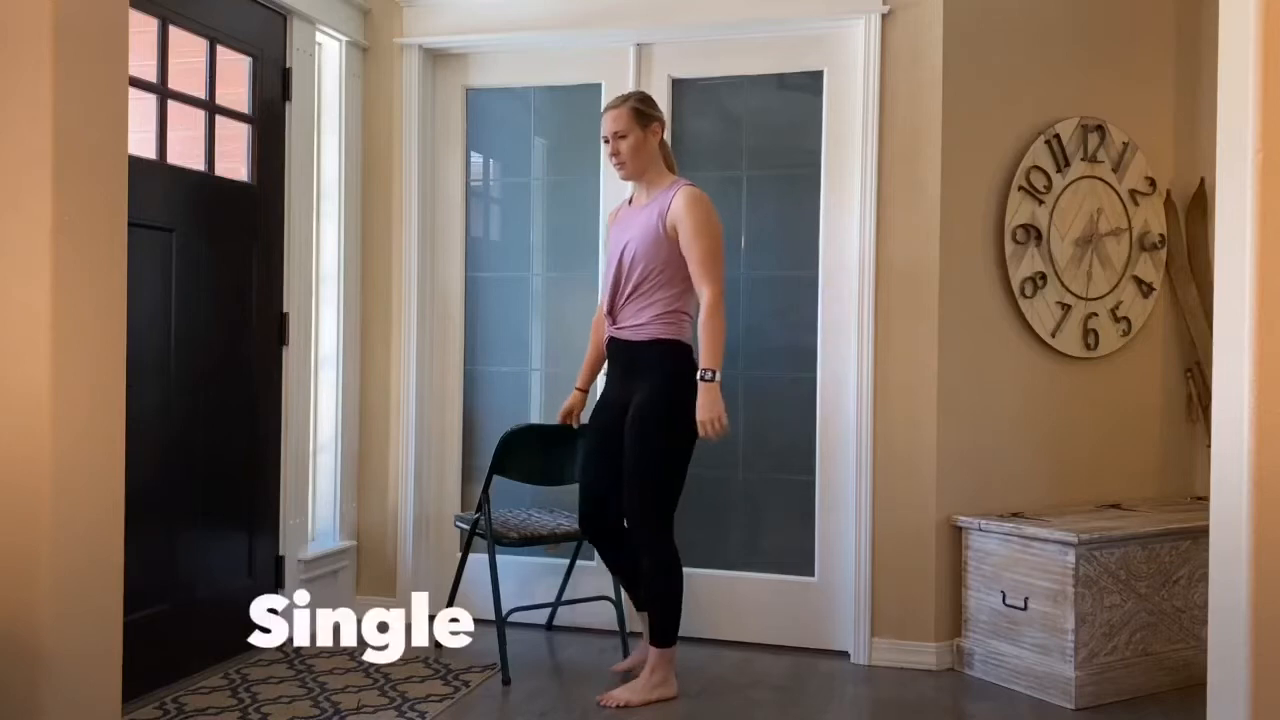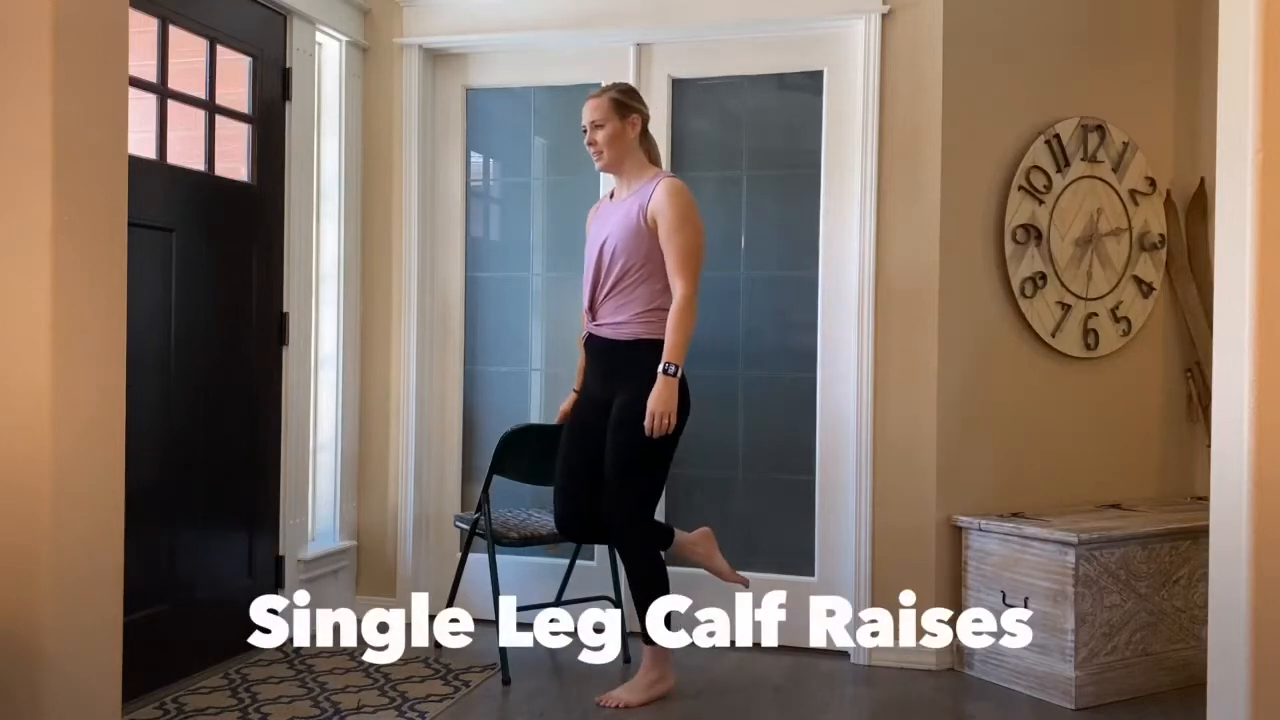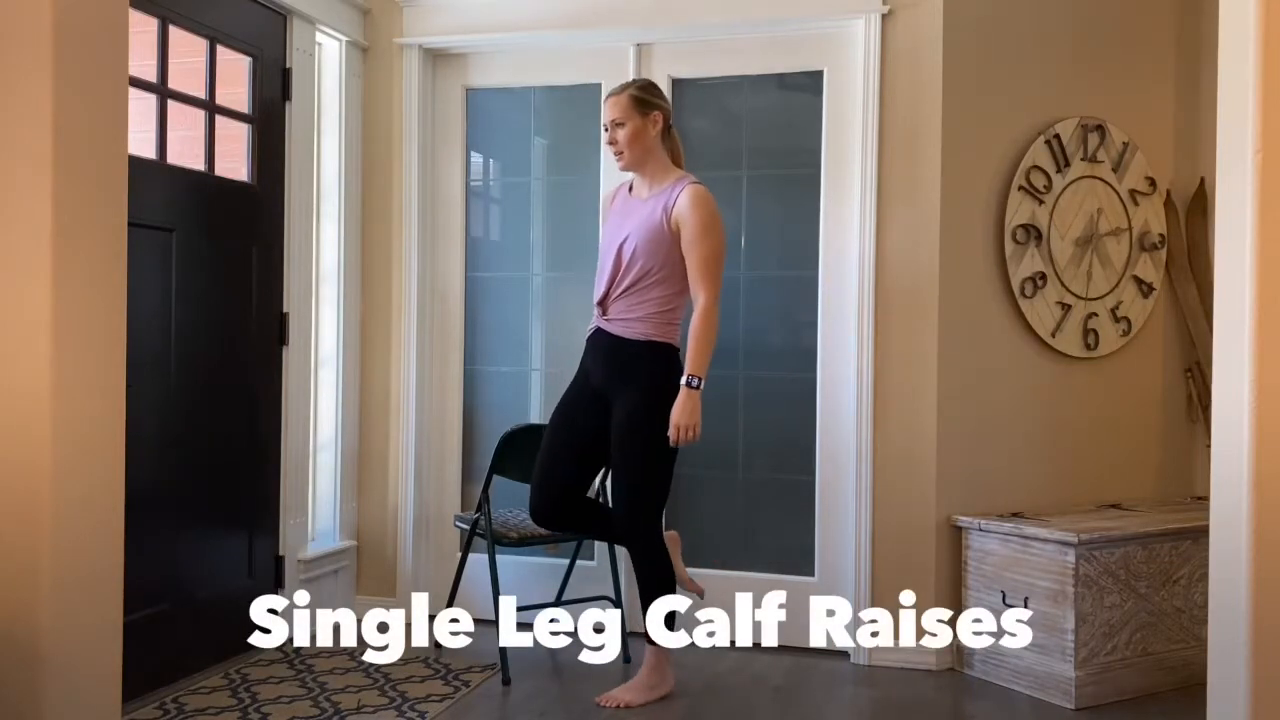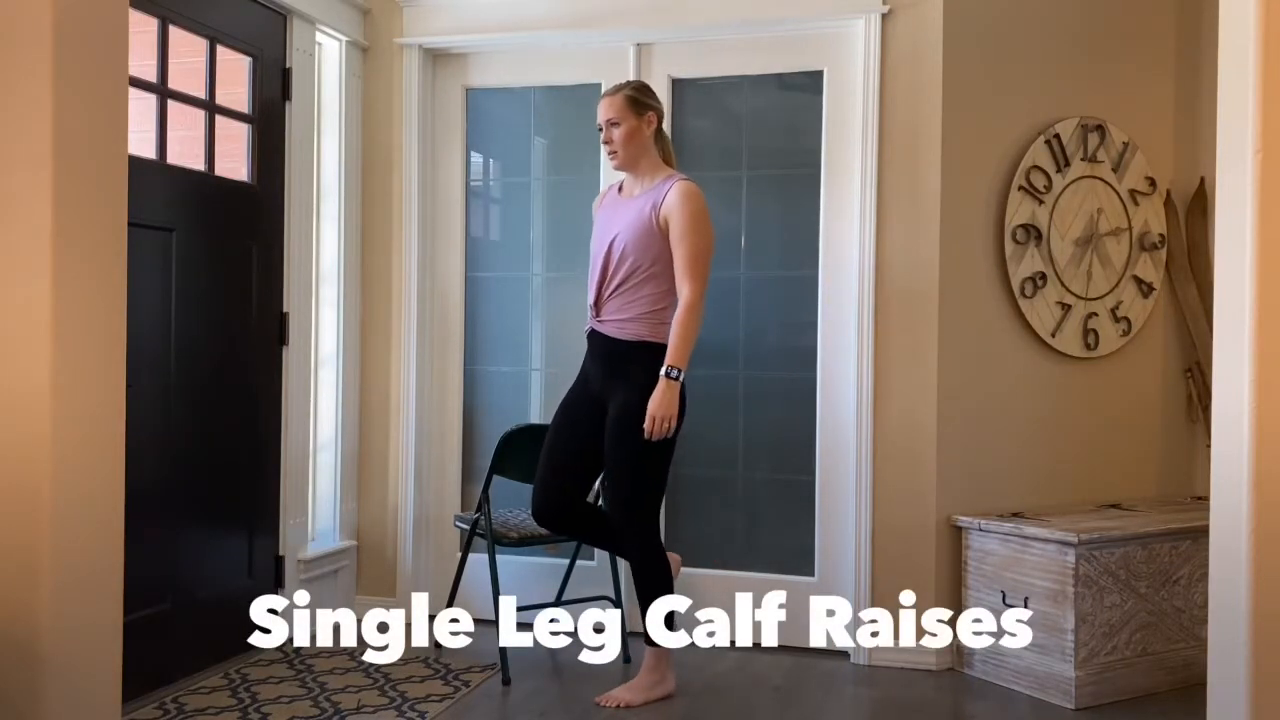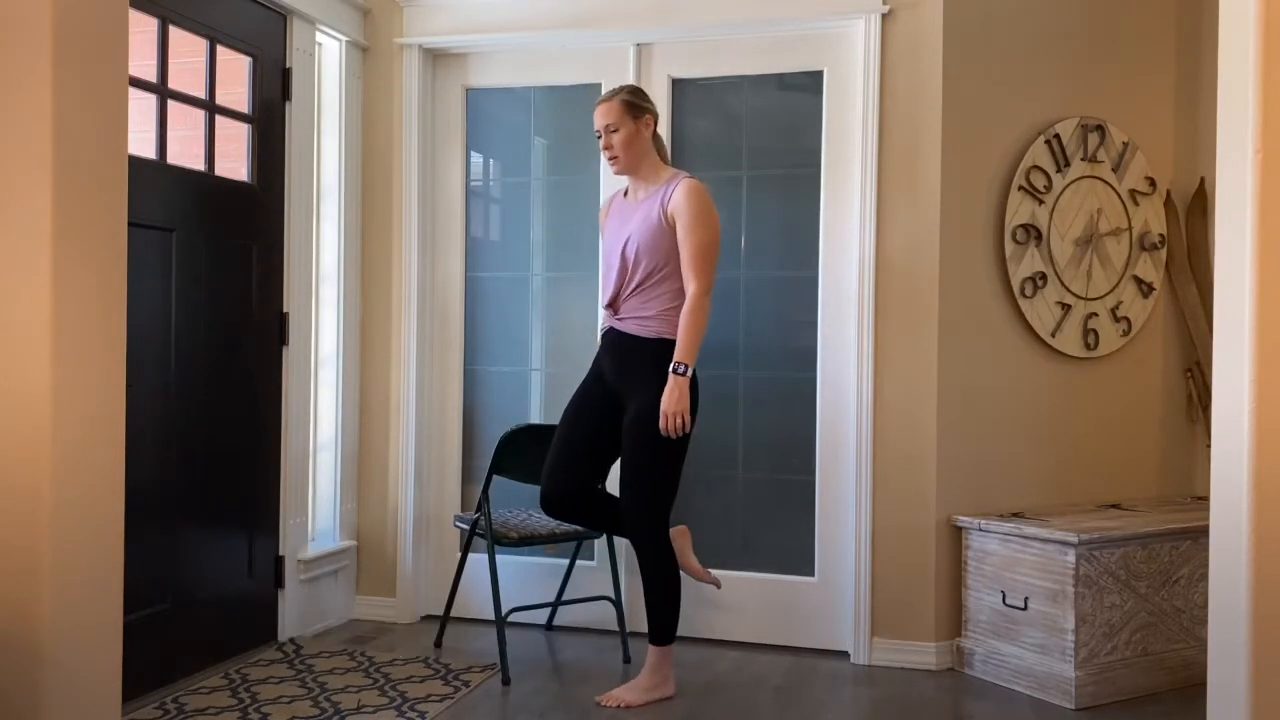
dt=1s
person 1, frame 1
left shoulder: (686, 203)
right shoulder: (619, 215)
left elbow: (710, 297)
left wrist: (709, 382)
right wrist: (582, 386)
left hip: (664, 373)
right hip: (621, 375)
left knee: (647, 520)
right knee: (596, 516)
left ankle: (661, 670)
right ankle: (652, 636)
person 1, frame 2
left shoulder: (666, 195)
right shoulder: (600, 210)
left elbow: (684, 293)
left wrist: (669, 378)
right wrist: (578, 387)
left hip: (644, 371)
right hip: (601, 374)
left knee: (627, 518)
right knee: (573, 515)
left ankle: (656, 668)
right ankle: (685, 543)
person 1, frame 3
left shoulder: (690, 200)
right shoulder: (614, 200)
left elbow: (706, 303)
left wrist: (691, 390)
left hip: (648, 370)
right hip: (597, 361)
left knee: (636, 519)
right knee: (550, 502)
left ankle: (658, 669)
right ankle: (660, 548)
person 1, frame 4
left shoulder: (679, 196)
right shoulder: (605, 201)
left elbow: (690, 297)
left wrist: (670, 381)
left hip: (643, 369)
right hip: (597, 365)
left knee: (632, 520)
right knee: (552, 504)
left ankle: (658, 669)
right ankle: (658, 564)
person 1, frame 5
left shoulder: (685, 195)
right shoulder: (611, 208)
left elbow: (698, 293)
left wrist: (680, 377)
right wrist: (607, 362)
left hip: (657, 367)
right hip: (610, 362)
left knee: (643, 520)
right knee: (560, 493)
left ankle: (659, 671)
right ankle: (668, 541)
